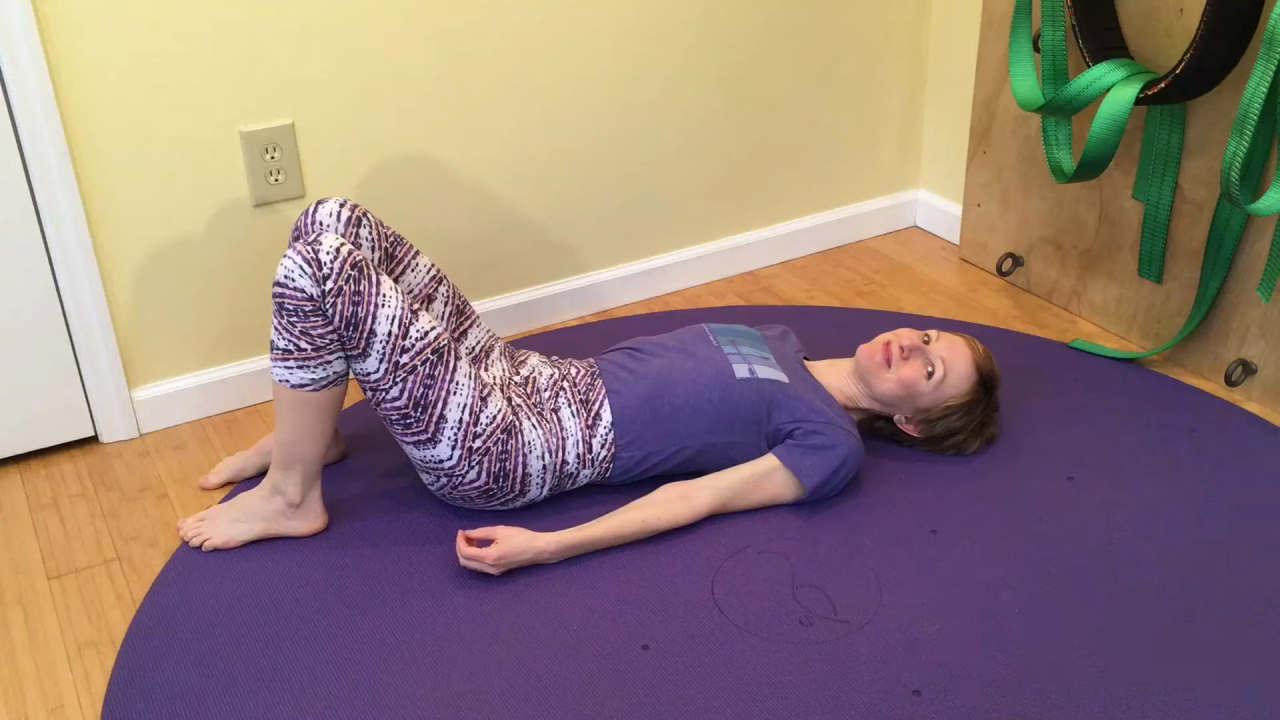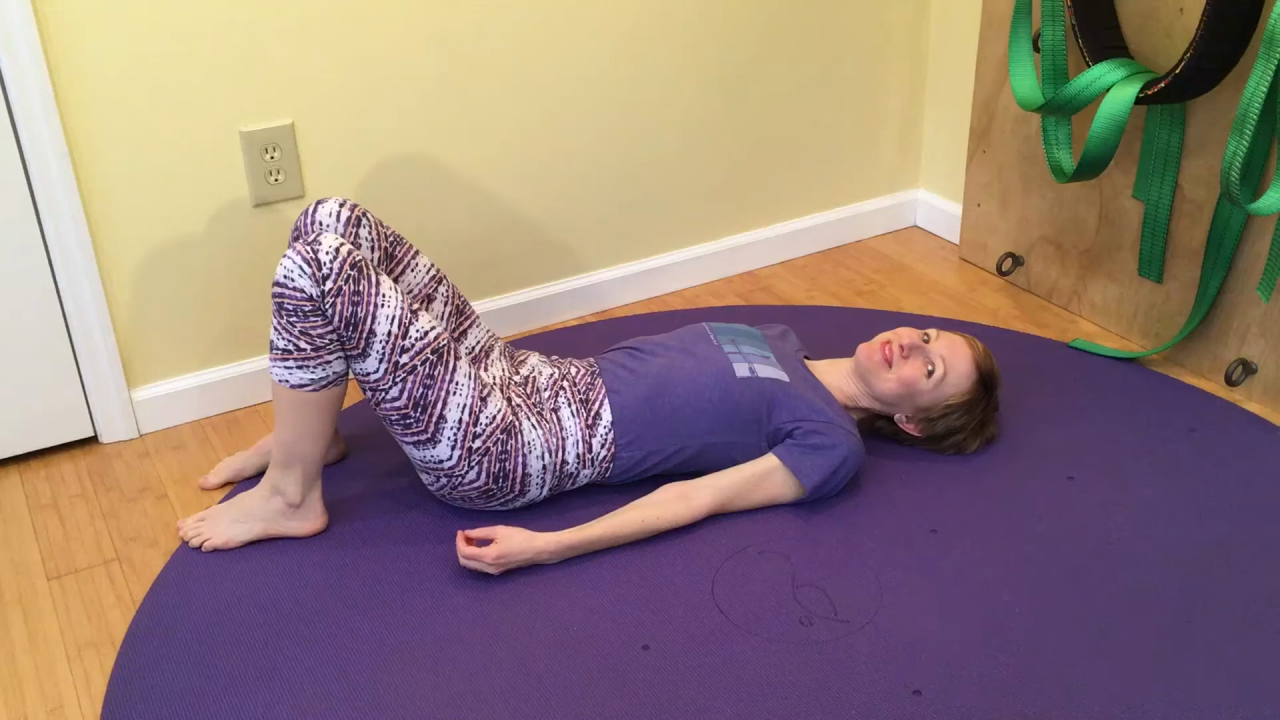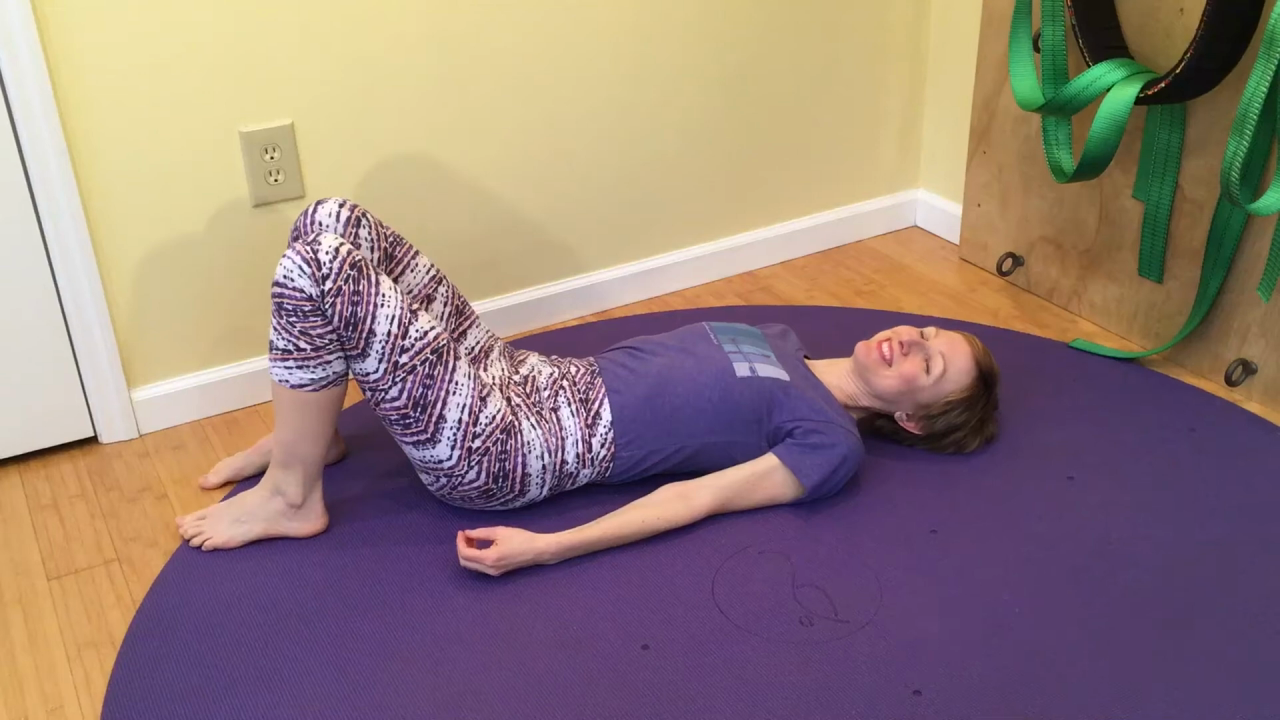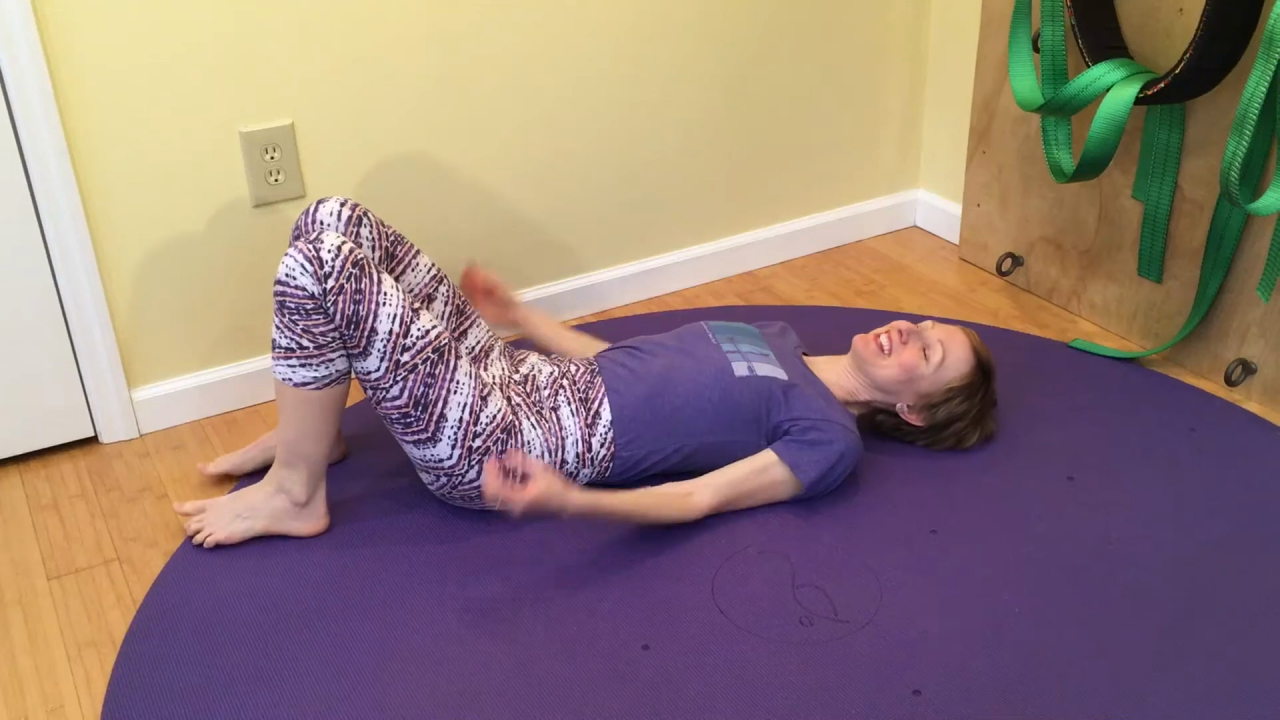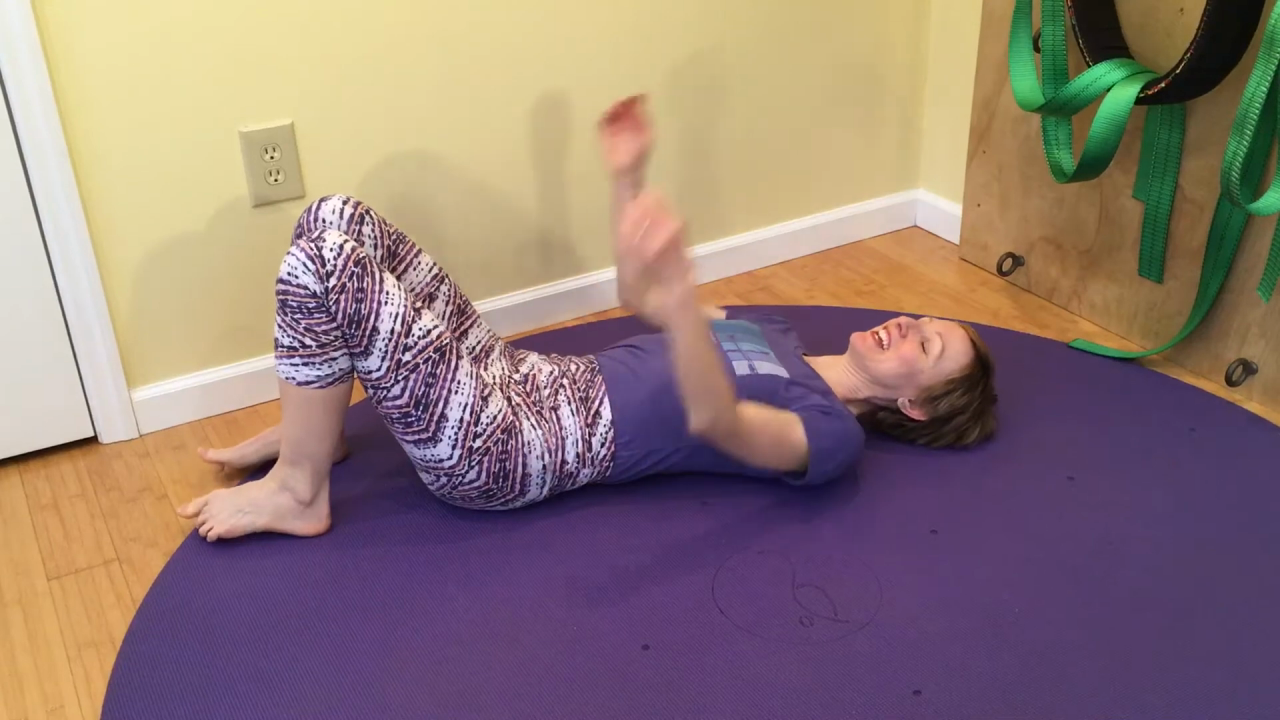
dt=0.3s
person 1, frame 1
left shoulder: (831, 447)
right shoulder: (784, 345)
left elbow: (695, 496)
left wrist: (542, 548)
left hip: (505, 452)
right hip: (534, 381)
left knee: (317, 266)
right knee: (333, 222)
left ankle: (290, 497)
right ankle: (308, 434)
person 1, frame 2
left shoulder: (831, 448)
right shoulder: (783, 342)
left elbow: (694, 499)
left wrist: (539, 549)
left hip: (501, 451)
right hip: (532, 382)
left knee: (316, 264)
right knee: (333, 222)
left ankle: (289, 499)
right ankle: (306, 435)
person 1, frame 3
left shoulder: (832, 445)
right shoulder: (784, 343)
left elbow: (696, 497)
left wrist: (540, 548)
left hip: (503, 450)
right hip: (534, 379)
left knee: (316, 266)
right knee: (332, 222)
left ankle: (291, 496)
right ankle: (307, 433)
person 1, frame 4
left shoulder: (829, 443)
right shoulder: (782, 340)
left elbow: (693, 499)
left wrist: (568, 498)
right wrist: (519, 318)
left hip: (496, 440)
right hip: (524, 381)
left knee: (320, 262)
right knee: (335, 220)
left ankle: (293, 497)
right ankle: (305, 432)
person 1, frame 5
left shoulder: (831, 437)
right shoulder: (781, 336)
left elbow: (712, 422)
right elbow: (641, 302)
left wrist: (679, 284)
right wrist: (628, 179)
left hip: (503, 452)
right hip: (530, 381)
left knee: (323, 260)
right knee: (338, 218)
left ankle: (296, 492)
right ankle: (305, 423)
